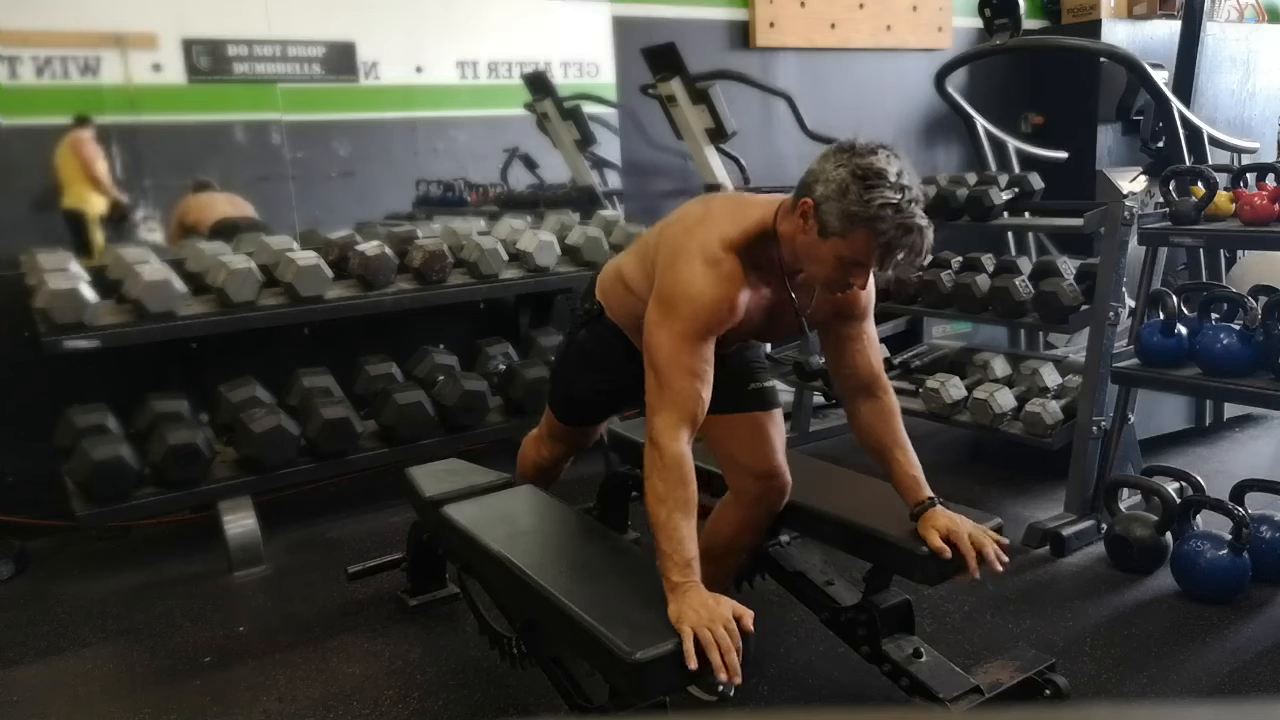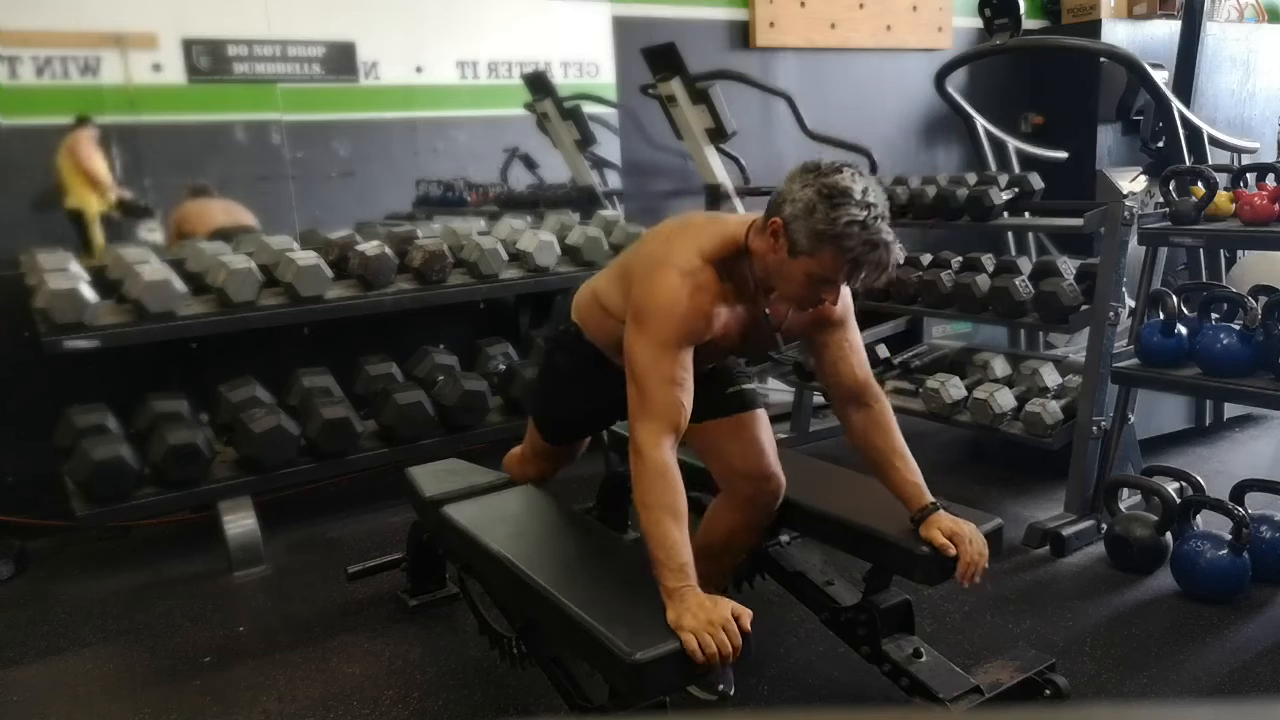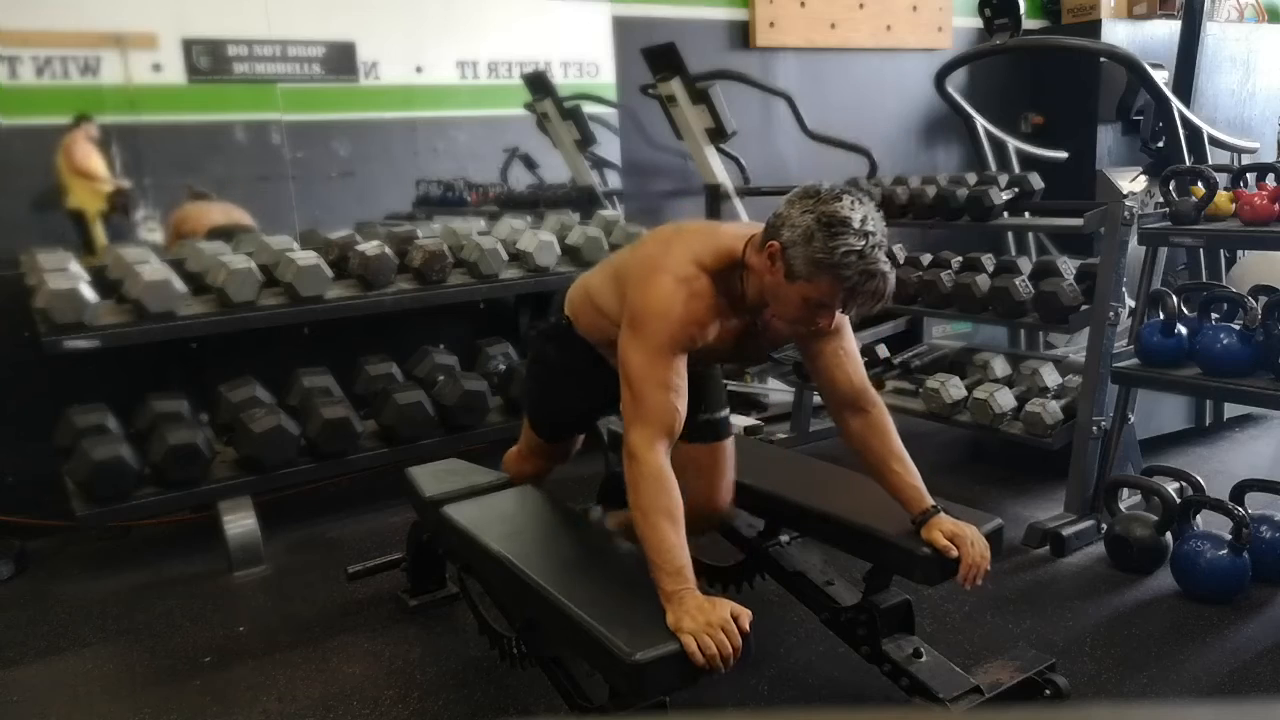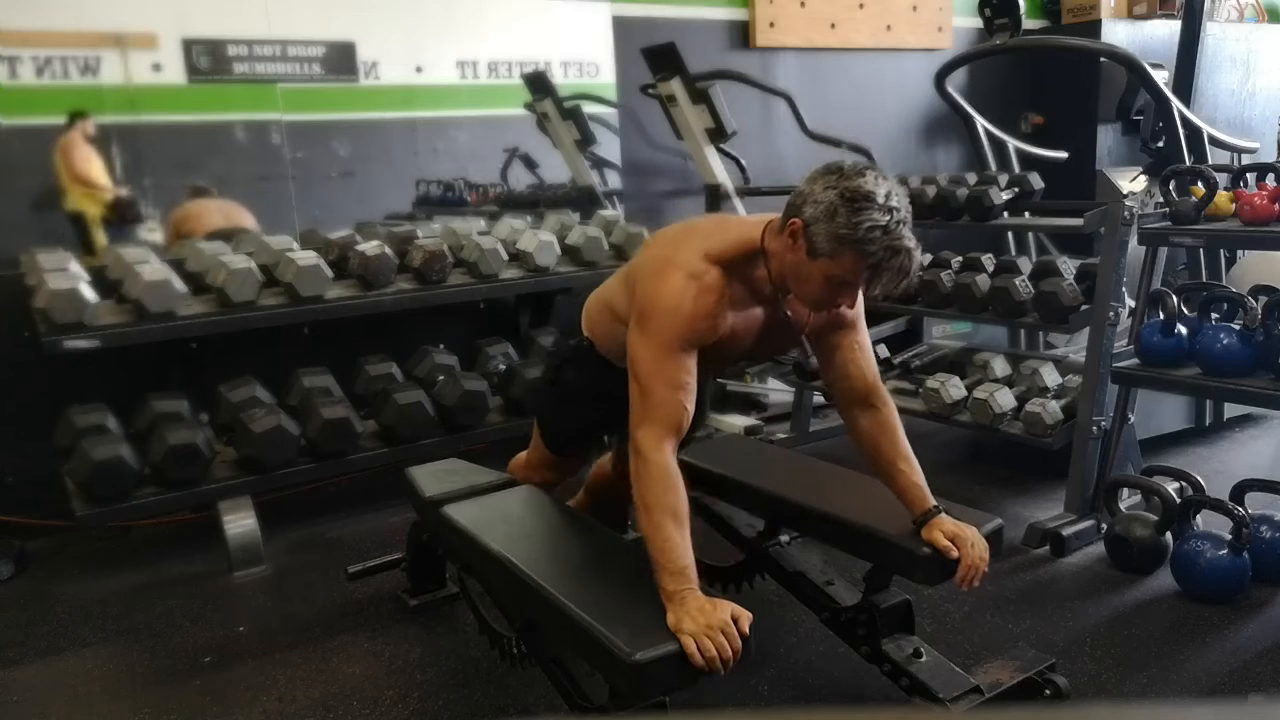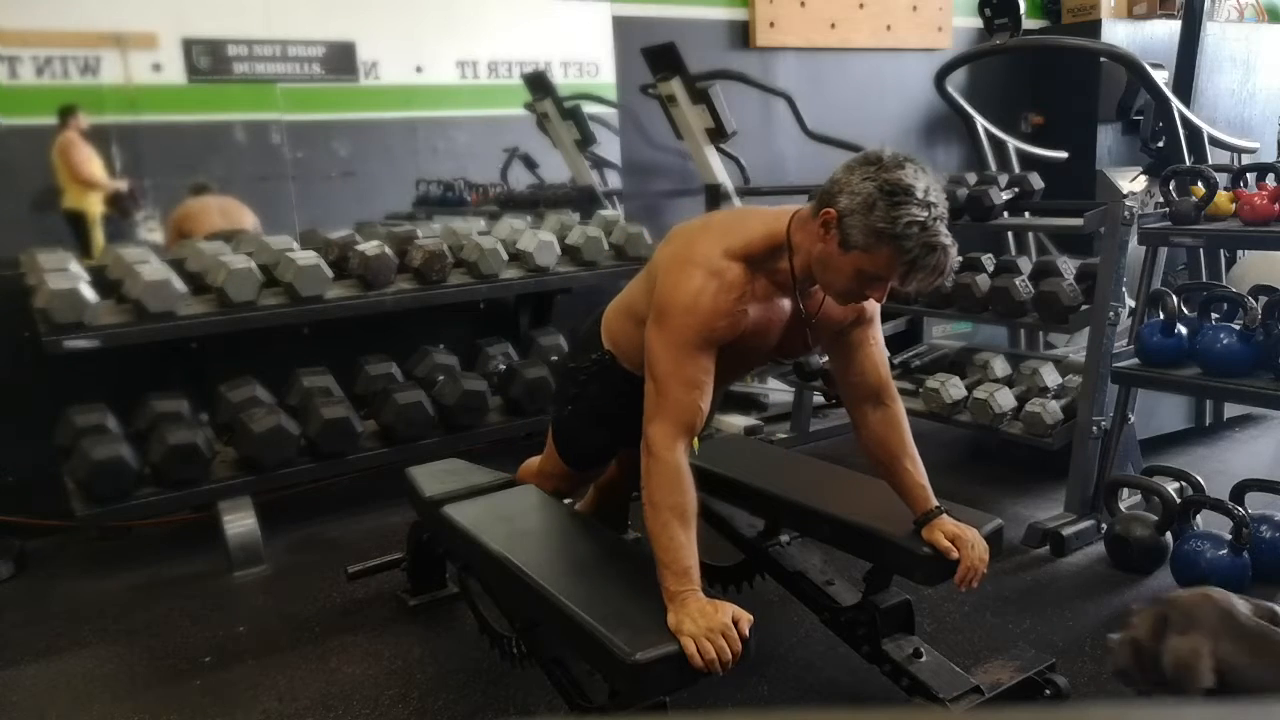
dt=0.3s
person 1, frame 1
left shoulder: (841, 263)
right shoulder: (710, 266)
left elbow: (869, 395)
right elbow: (671, 435)
left wrist: (927, 508)
right wrist: (683, 591)
left hip: (722, 342)
right hip: (619, 329)
left knee: (766, 484)
right knee: (558, 444)
left ankle: (701, 629)
person 1, frame 2
left shoulder: (815, 276)
right shoulder: (683, 281)
left elbow: (860, 402)
right elbow: (653, 444)
left wrist: (927, 509)
right wrist: (681, 595)
left hip: (700, 356)
right hip: (597, 349)
left knee: (760, 486)
right knee: (540, 462)
left ankle: (700, 621)
person 1, frame 3
left shoulder: (809, 284)
right shoulder: (679, 291)
left elbow: (857, 407)
right elbow: (647, 448)
left wrist: (927, 513)
right wrist: (682, 597)
left hip: (680, 355)
right hip: (583, 344)
left knee: (707, 505)
right knee: (538, 461)
left ankle: (619, 534)
person 1, frame 4
left shoulder: (829, 282)
right shoulder: (689, 284)
left elbow: (867, 404)
right elbow: (654, 444)
left wrist: (929, 513)
right wrist: (683, 598)
left hip: (686, 366)
right hip: (598, 362)
left knee: (626, 472)
right knee: (545, 470)
person 1, frame 5
left shoulder: (847, 273)
right shoulder: (712, 276)
left elbow: (875, 402)
right elbow: (666, 443)
left wrist: (930, 513)
right wrist: (685, 597)
left hip: (692, 381)
right hip: (615, 370)
left knee: (626, 476)
right knee: (559, 478)
